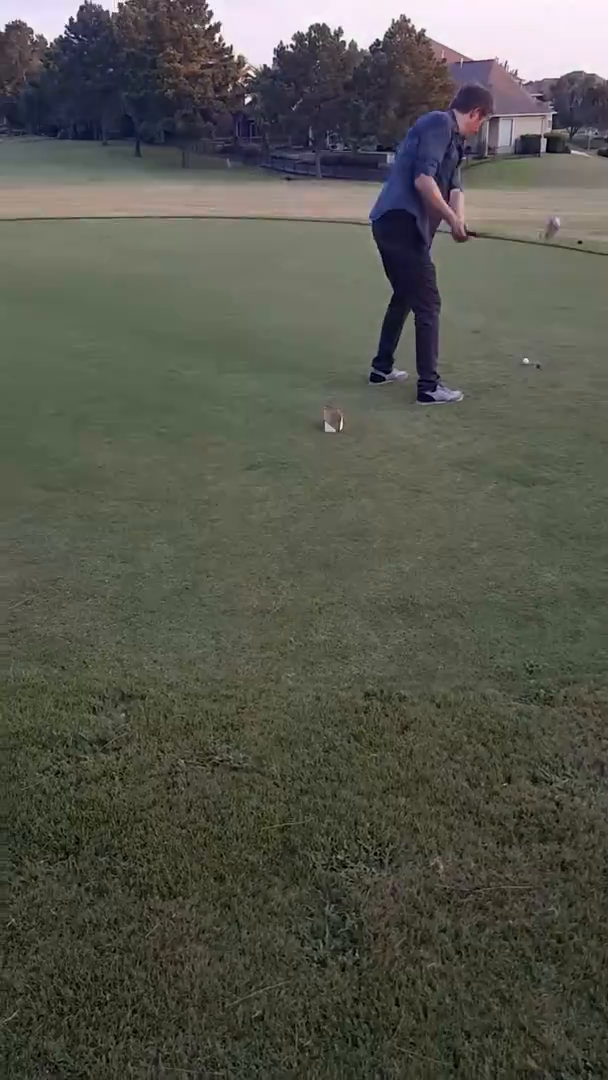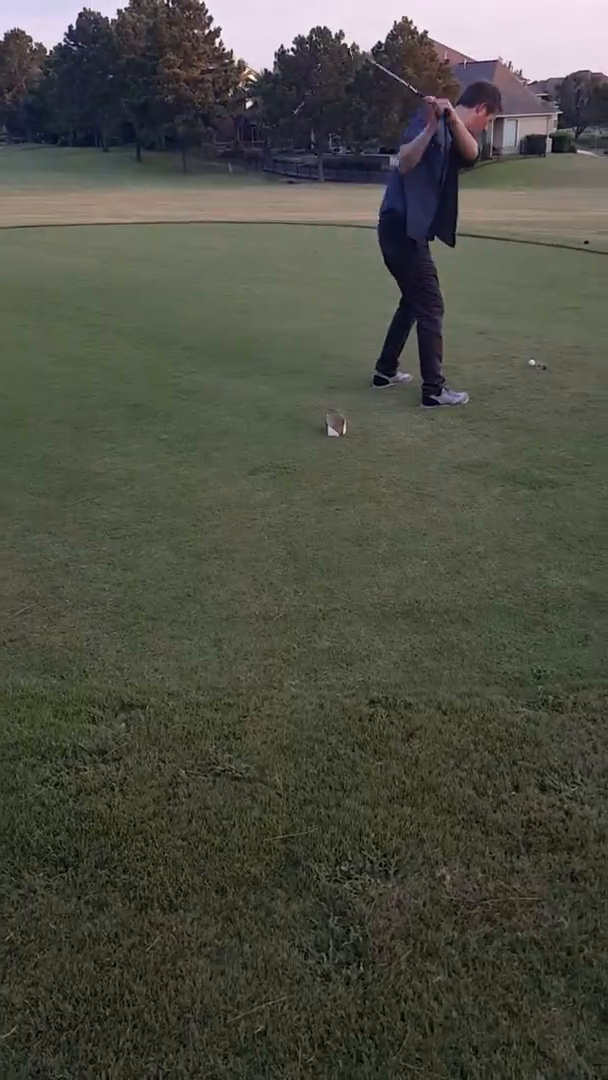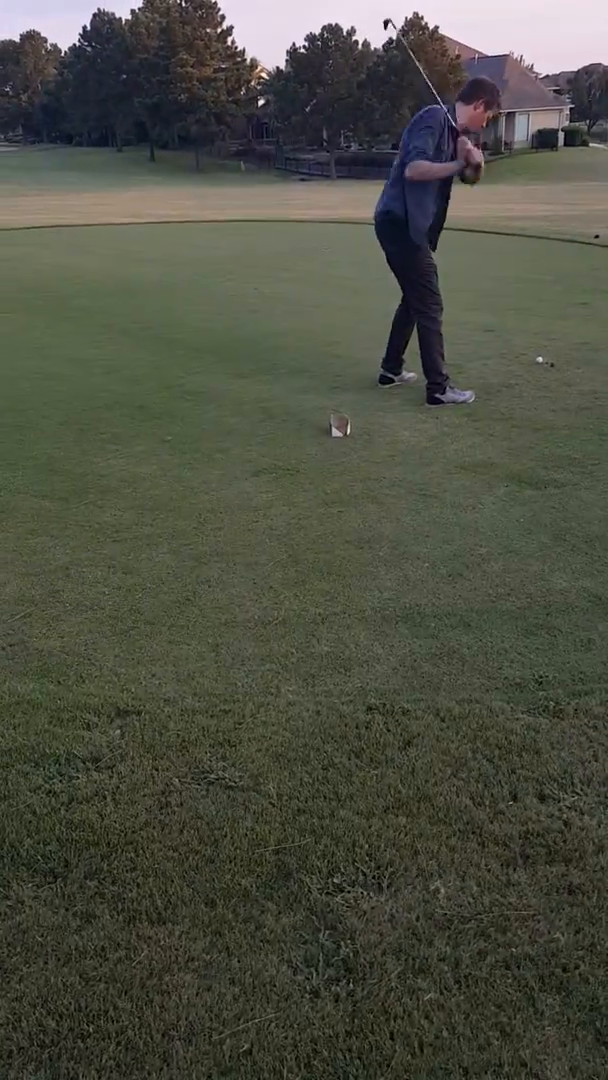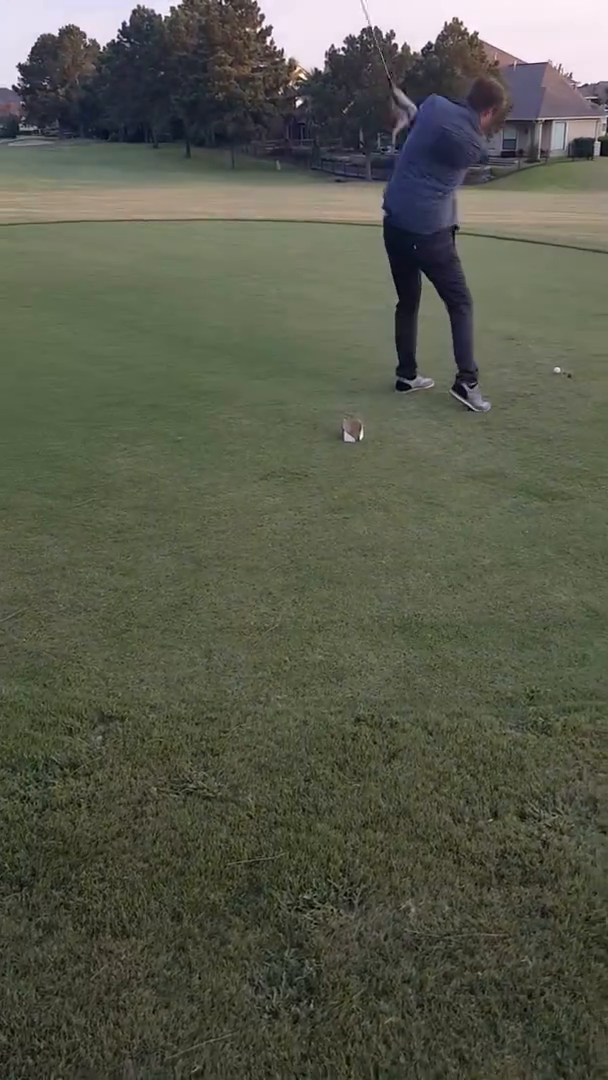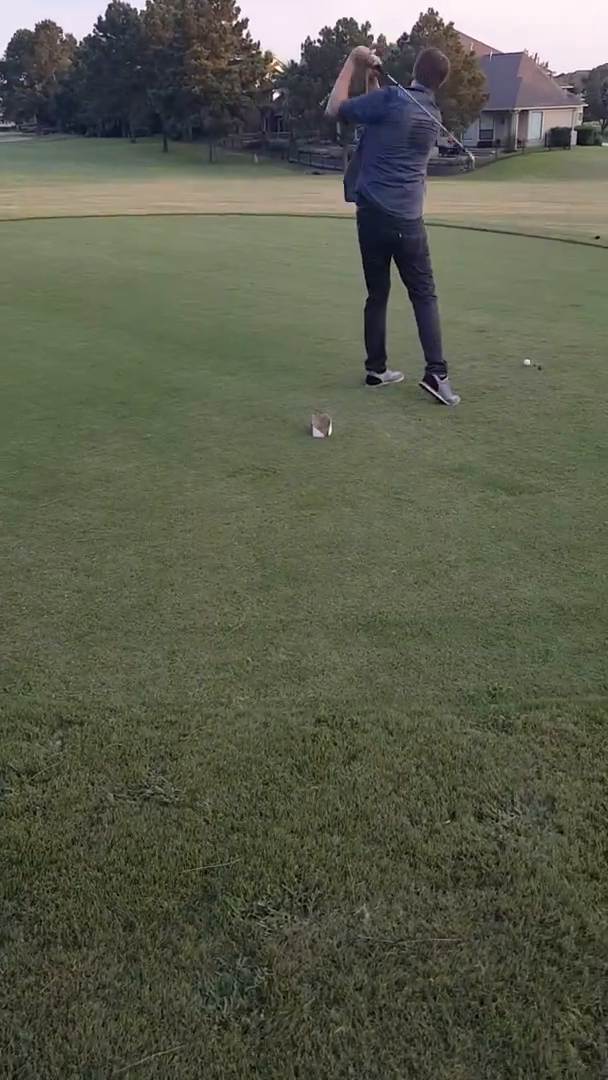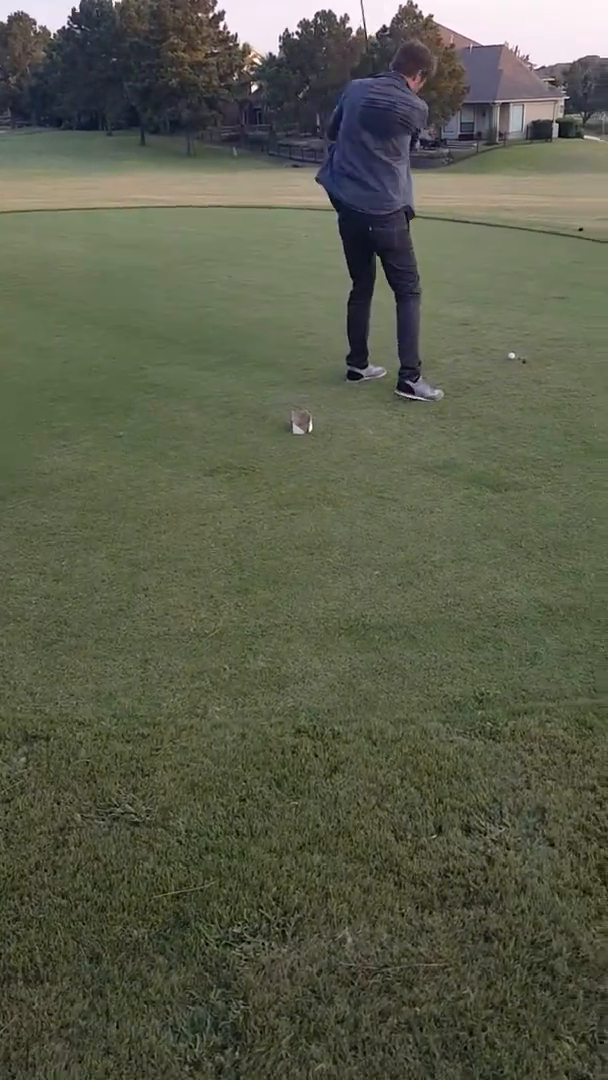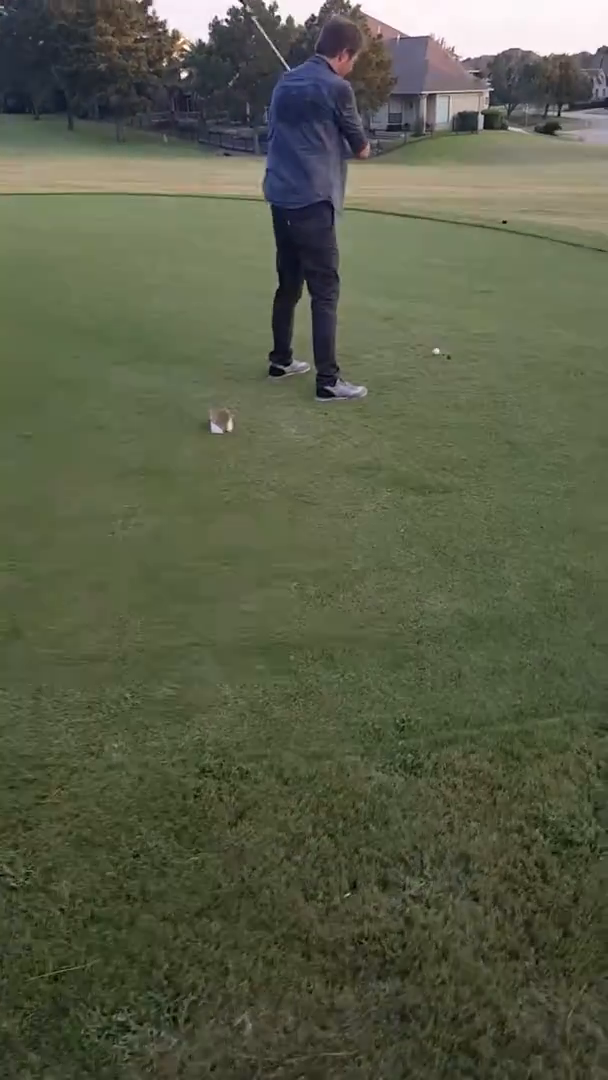
dt=0.4s
person 1, frame 1
left shoulder: (453, 139)
right shoulder: (438, 123)
left elbow: (454, 188)
right elbow: (422, 179)
left wrist: (459, 217)
right wrist: (452, 219)
left hip: (389, 222)
right hip: (402, 223)
left knee: (403, 296)
right knee: (427, 304)
left ankle: (382, 367)
right ankle: (429, 386)
person 1, frame 2
left shoulder: (463, 136)
right shoulder: (427, 116)
left elbow: (471, 154)
right elbow: (404, 164)
left wrist: (451, 117)
right wrist: (432, 125)
left hip: (415, 229)
right hip: (402, 225)
left knee: (413, 301)
right knee: (430, 307)
left ankle: (386, 370)
right ankle: (433, 389)
person 1, frame 3
left shoulder: (454, 131)
right shoulder: (434, 117)
right elbow: (412, 170)
left wrist: (472, 159)
right wrist: (456, 165)
left hip: (407, 224)
right hip: (401, 224)
left knee: (414, 299)
right knee: (429, 305)
left ankle: (391, 369)
right ankle: (438, 388)
person 1, frame 4
left shoulder: (435, 106)
right shoulder: (476, 146)
left elbow: (418, 123)
left hip: (395, 225)
right hip: (431, 232)
left knee: (407, 302)
right knee: (460, 304)
left ankle: (407, 374)
right ankle: (467, 380)
person 1, frame 5
left shoulder: (392, 100)
right shoulder: (433, 116)
left elbow: (336, 109)
left wrist: (354, 61)
right wrist: (373, 77)
left hip: (372, 215)
right hip: (408, 220)
left knee: (377, 295)
right knee: (424, 296)
left ankle: (376, 369)
right ankle: (436, 371)
person 1, frame 6
left shoulder: (356, 90)
right shoulder: (417, 108)
left elbow: (333, 132)
left hip: (350, 209)
right hip: (387, 212)
left knee: (361, 288)
right knee: (408, 291)
left ankle: (358, 363)
right ankle: (410, 376)
person 1, frame 7
left shoulder: (284, 82)
right shoulder: (337, 88)
right elbow: (362, 149)
right wrist: (346, 141)
left hip: (281, 199)
right hip: (312, 203)
left knee: (288, 283)
right knee: (325, 292)
left ankle: (280, 360)
right ankle: (328, 380)
